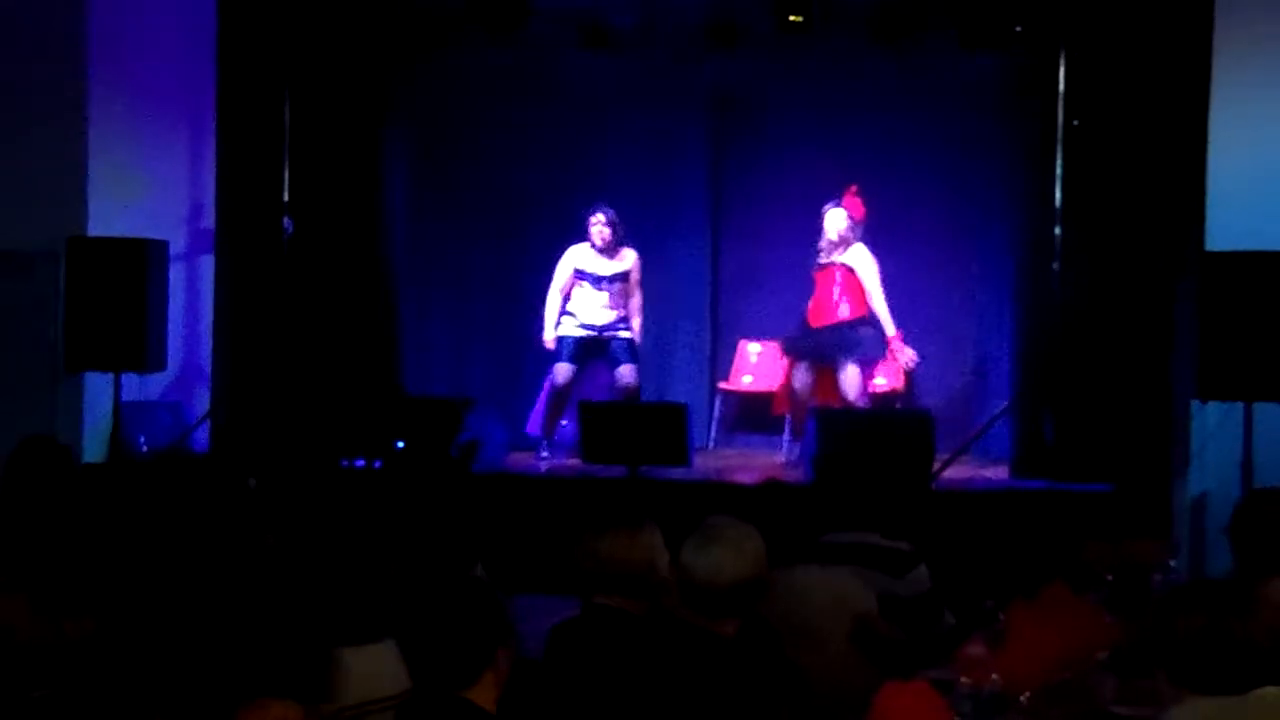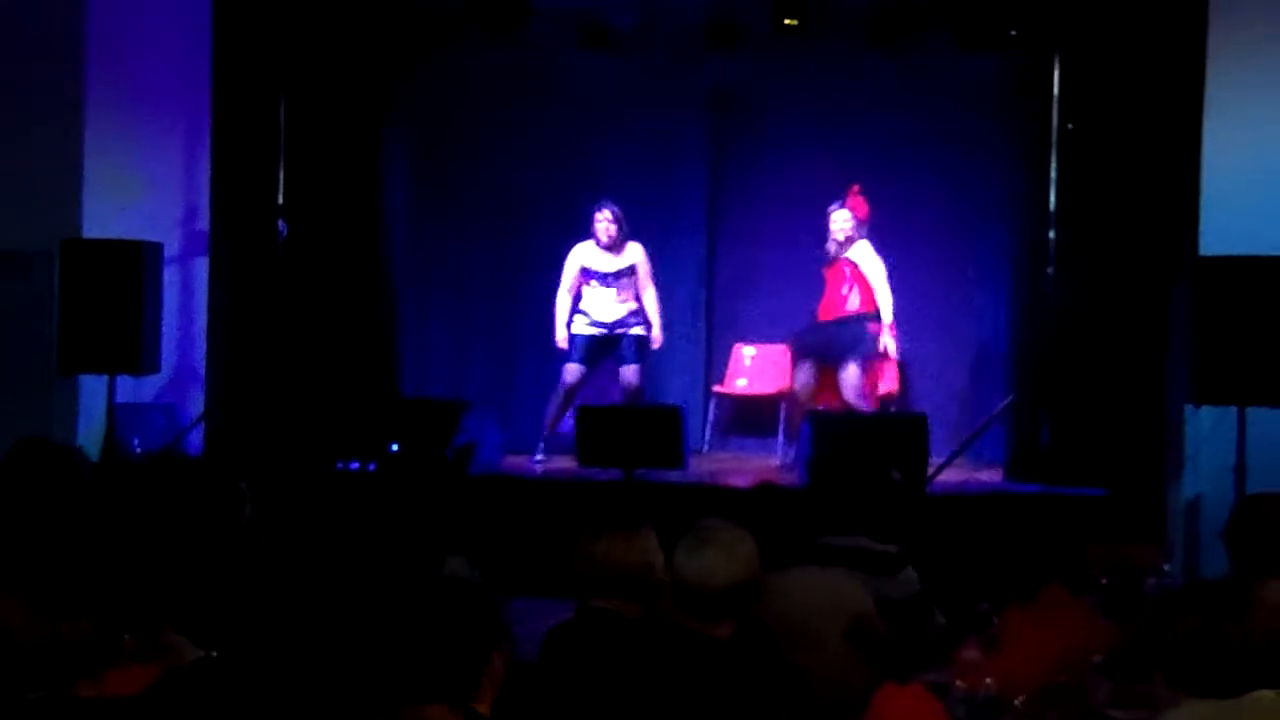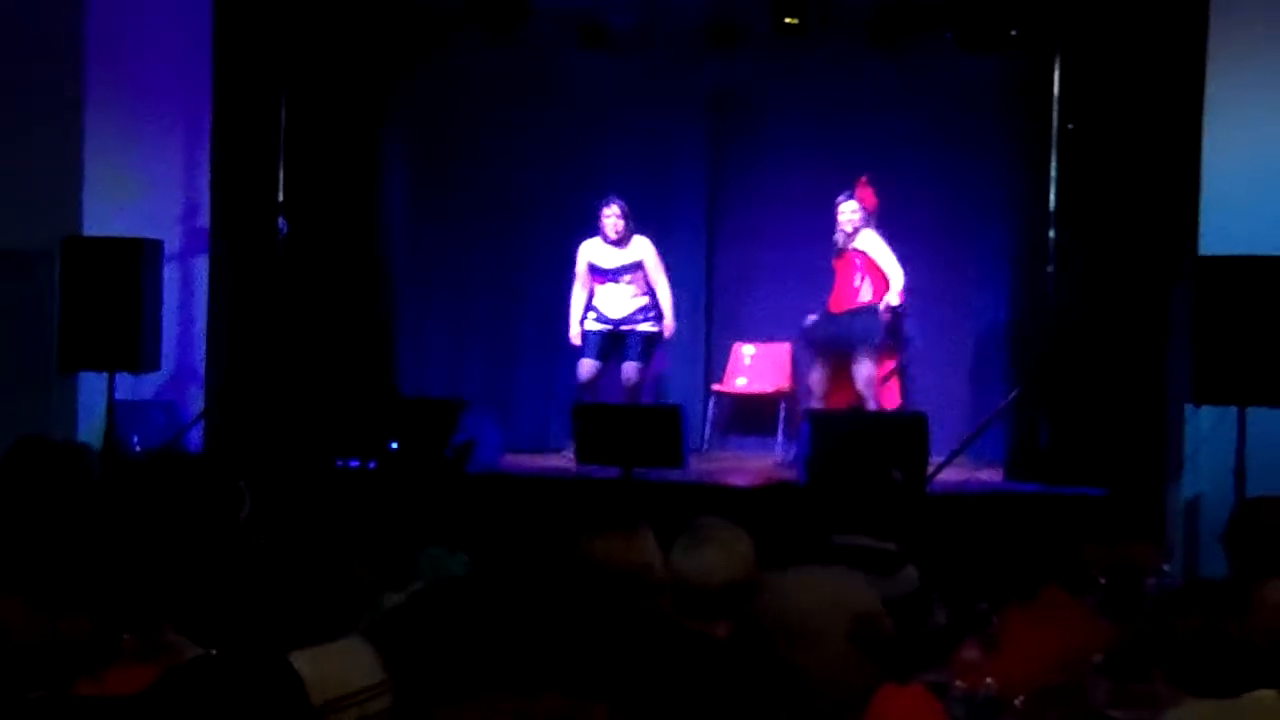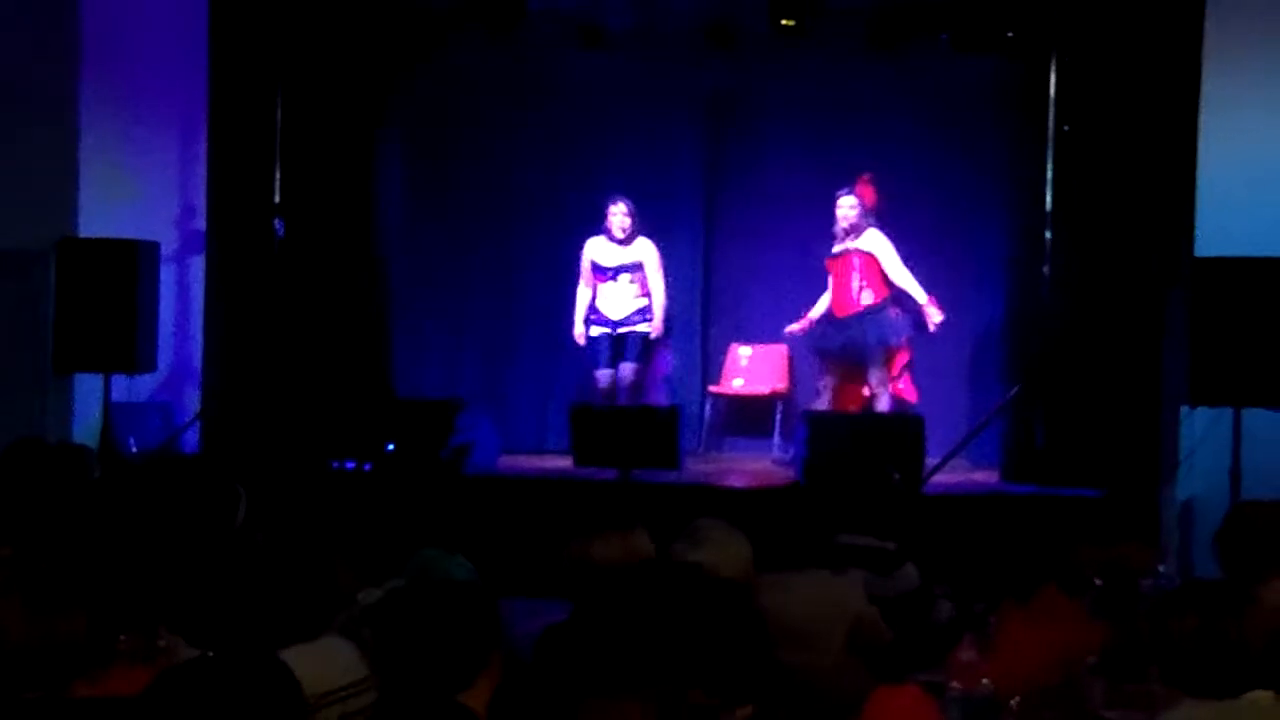
dt=0.2s
person 1, frame 1
left shoulder: (629, 257)
right shoulder: (575, 254)
left elbow: (634, 297)
right elbow: (556, 292)
left wrist: (636, 330)
right wrist: (549, 328)
left hip: (616, 330)
right hip: (575, 327)
left knee: (630, 383)
right knee: (561, 381)
right ankle: (546, 441)
person 1, frame 2
left shoulder: (634, 251)
right shoulder: (581, 251)
left elbow: (647, 290)
right elbow: (566, 292)
left wrist: (656, 325)
right wrist: (560, 328)
left hip: (628, 326)
right hip: (588, 324)
left knee: (631, 383)
right knee: (569, 381)
right ankle: (544, 441)
person 1, frame 3
left shoulder: (641, 244)
right shoulder: (588, 248)
left elbow: (660, 282)
right elbow: (580, 288)
left wrist: (668, 316)
right wrist: (574, 324)
left hip: (638, 321)
right hip: (600, 321)
left knee: (630, 379)
right knee: (585, 375)
person 1, frame 4
left shoulder: (644, 247)
right shoulder: (592, 246)
left elbow: (657, 285)
right elbow: (585, 287)
left wrist: (658, 317)
right wrist: (578, 322)
left hip: (637, 321)
right hip: (602, 322)
left knee: (626, 379)
right knee: (604, 384)
person 2, frame 1
left shoulder: (857, 252)
right shoulder: (823, 255)
left elbow: (876, 298)
left wrist: (894, 339)
right wrist: (800, 336)
left hip: (849, 333)
right hip: (815, 334)
left knee: (850, 394)
right knee: (799, 388)
person 2, frame 2
left shoulder: (862, 248)
right shoulder: (835, 255)
left elbow: (882, 290)
left wrist: (886, 328)
left hip: (854, 329)
right hip: (826, 329)
left knee: (851, 394)
right knee: (801, 389)
person 2, frame 3
left shoulder: (868, 236)
right shoulder: (844, 246)
left elbow: (895, 271)
left wrist: (895, 292)
right wrist: (822, 316)
left hip: (865, 319)
right hip: (838, 321)
left knee: (864, 387)
right knee: (816, 386)
person 2, frame 4
left shoulder: (871, 237)
right shoulder: (837, 246)
left elbow: (899, 272)
left wrist: (927, 303)
right wrist: (808, 320)
left hip: (872, 320)
right hip: (840, 324)
left knee: (878, 386)
right knee: (827, 388)
